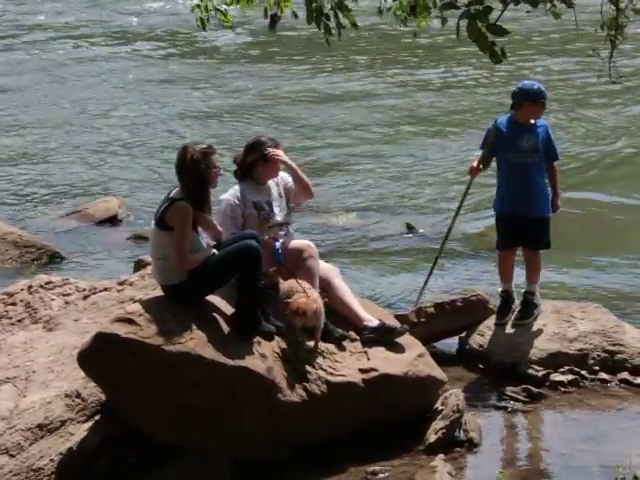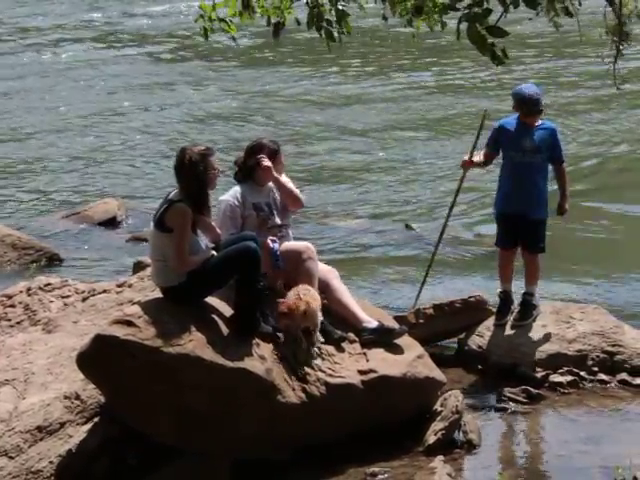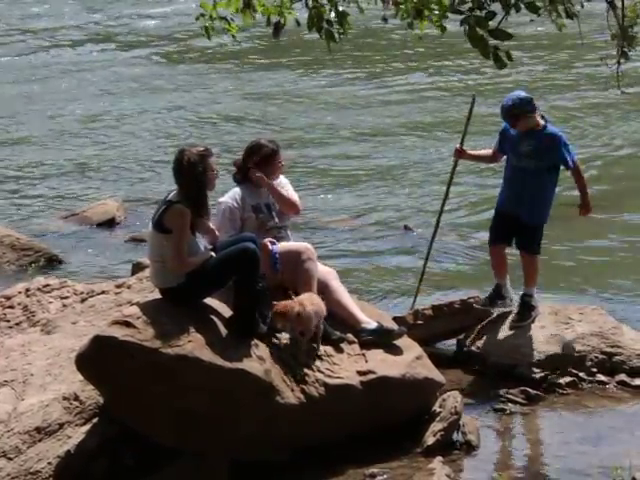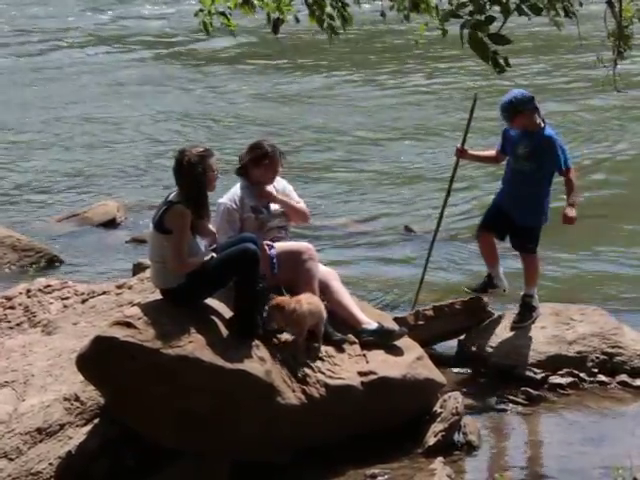
dt=0.3s
person 1, frame 1
left shoulder: (543, 128)
right shoulder: (500, 128)
left elbow: (551, 164)
right elbow: (486, 158)
left wrist: (555, 194)
right wrist: (477, 166)
left hip: (537, 204)
right hip: (507, 205)
left knee: (532, 252)
right knee: (505, 252)
left ankle: (531, 298)
right ankle: (507, 296)
person 1, frame 2
left shoulder: (549, 131)
right shoulder: (504, 127)
left elbow: (559, 167)
right elbow: (487, 156)
left wrist: (564, 197)
right wrist: (473, 162)
left hip: (535, 206)
right hip: (507, 203)
left knee: (531, 253)
right knee: (505, 251)
left ankle: (530, 299)
right ankle: (505, 297)
person 1, frame 3
left shoulder: (553, 137)
right shoulder: (509, 130)
left elbow: (575, 168)
right elbow: (495, 155)
left wrist: (585, 199)
right wrist: (468, 154)
left hip: (534, 208)
right hip: (507, 203)
left knee: (528, 254)
right knee: (496, 246)
left ankle: (529, 300)
right ankle: (502, 291)
person 1, frame 4
left shoulder: (548, 139)
right shoulder: (511, 132)
left elbow: (568, 173)
right elbow: (499, 156)
left wrist: (571, 204)
right wrist: (470, 155)
left hip: (531, 207)
right hip: (506, 198)
left knee: (527, 254)
right knee: (484, 234)
left ankle: (530, 301)
right ankle: (496, 279)
person 2, frame 1
left shoulder: (279, 181)
right shoulder: (234, 198)
left elbow: (308, 194)
left wrist: (289, 164)
left hip: (290, 255)
left knee: (330, 272)
right knee: (307, 248)
left ankle: (367, 323)
person 2, frame 2
left shoulder: (278, 181)
right shoulder: (233, 199)
left elbow: (298, 204)
left wrist: (273, 176)
left hip: (290, 258)
left knee: (328, 274)
right knee: (305, 249)
left ankle: (366, 324)
person 2, frame 3
left shoulder: (278, 182)
right shoulder: (232, 201)
left elbow: (295, 209)
left wrist: (268, 185)
left hip: (287, 258)
left knee: (328, 275)
right knee: (305, 250)
left ankle: (365, 325)
person 2, frame 4
left shoulder: (279, 185)
right shoulder: (232, 201)
left elbow: (304, 217)
left wrist: (282, 200)
left hip: (288, 259)
left knee: (329, 275)
right knee: (305, 250)
left ankle: (365, 326)
person 3, frame 1
left shoulder: (184, 195)
right shoulder: (182, 207)
left elbow: (217, 235)
right elbow: (182, 262)
right wrist: (210, 253)
left hip: (185, 274)
right hip: (179, 284)
left knee: (251, 237)
right knee: (250, 251)
left ankle: (259, 311)
right ankle: (248, 320)
person 3, frame 2
left shoulder: (182, 197)
right shoulder: (181, 209)
left elbow: (215, 236)
right elbow: (181, 263)
right wrist: (209, 255)
left hip: (182, 277)
right hip: (178, 286)
left knee: (249, 239)
right knee: (248, 252)
left ankle: (259, 312)
right ankle: (247, 322)
person 3, frame 3
left shoulder: (181, 198)
right shoulder: (180, 210)
left elbow: (213, 237)
right elbow: (180, 265)
right wrist: (208, 255)
left hip: (181, 278)
right hip: (177, 287)
left knee: (248, 240)
right knee: (248, 253)
left ankle: (259, 313)
right ankle: (246, 323)
person 3, frame 4
left shoulder: (181, 198)
right shoulder: (180, 210)
left elbow: (210, 236)
right elbow: (180, 265)
right wrist: (208, 256)
left hip: (183, 277)
right hip: (178, 287)
left knee: (249, 240)
right knee: (248, 254)
left ankle: (258, 314)
right ankle: (247, 323)
